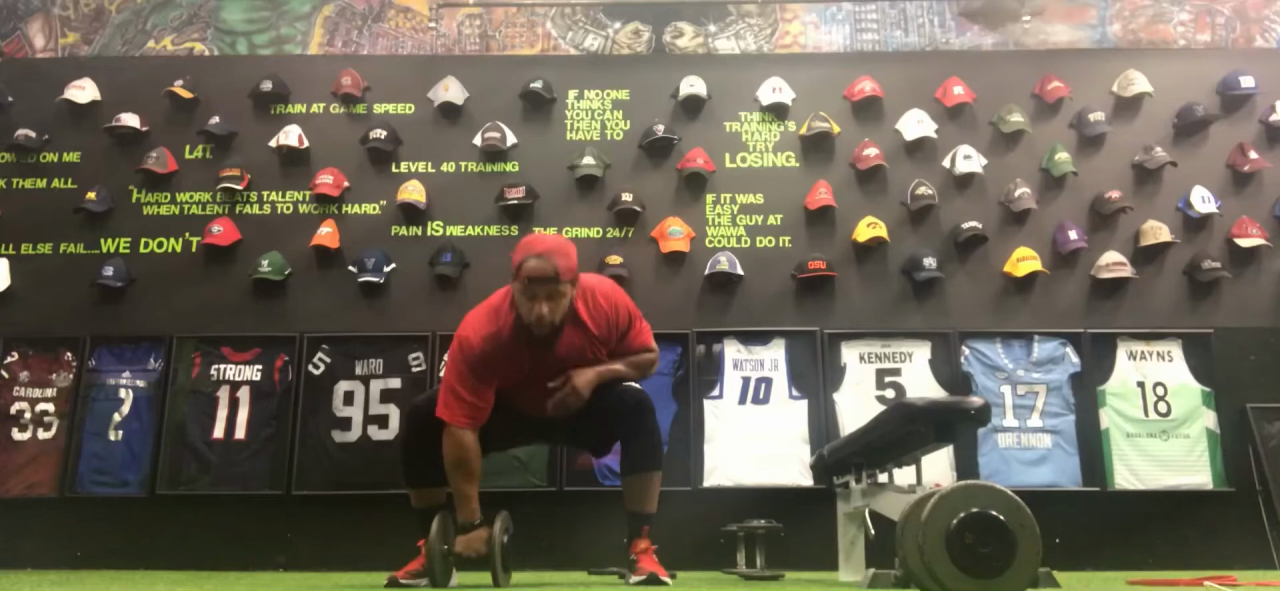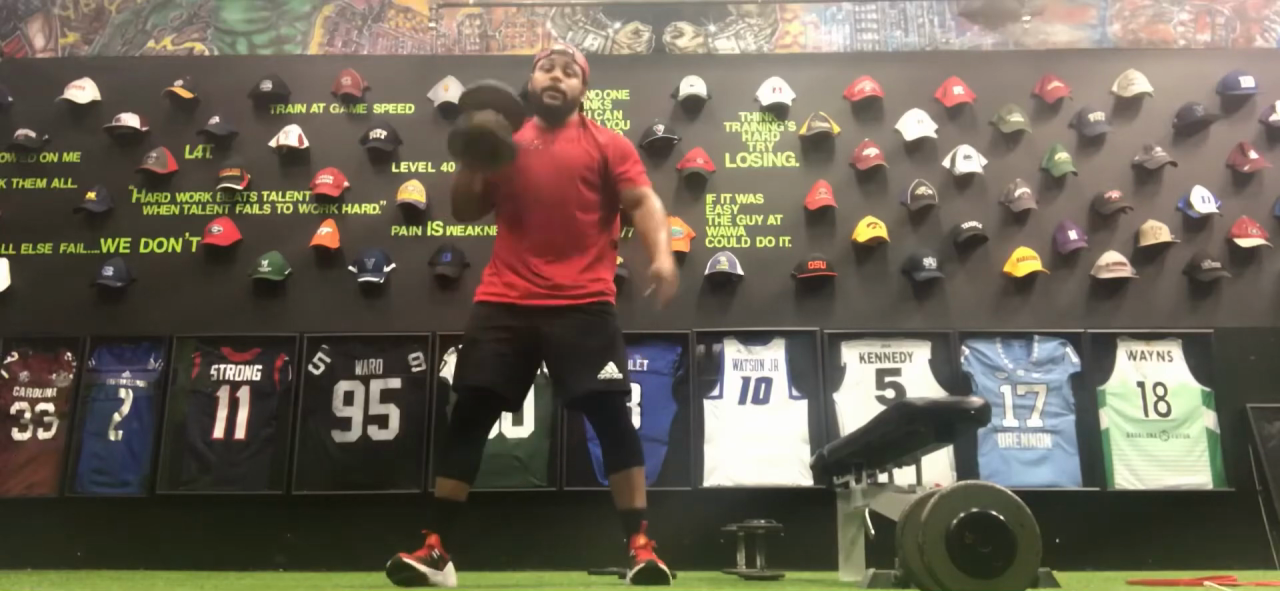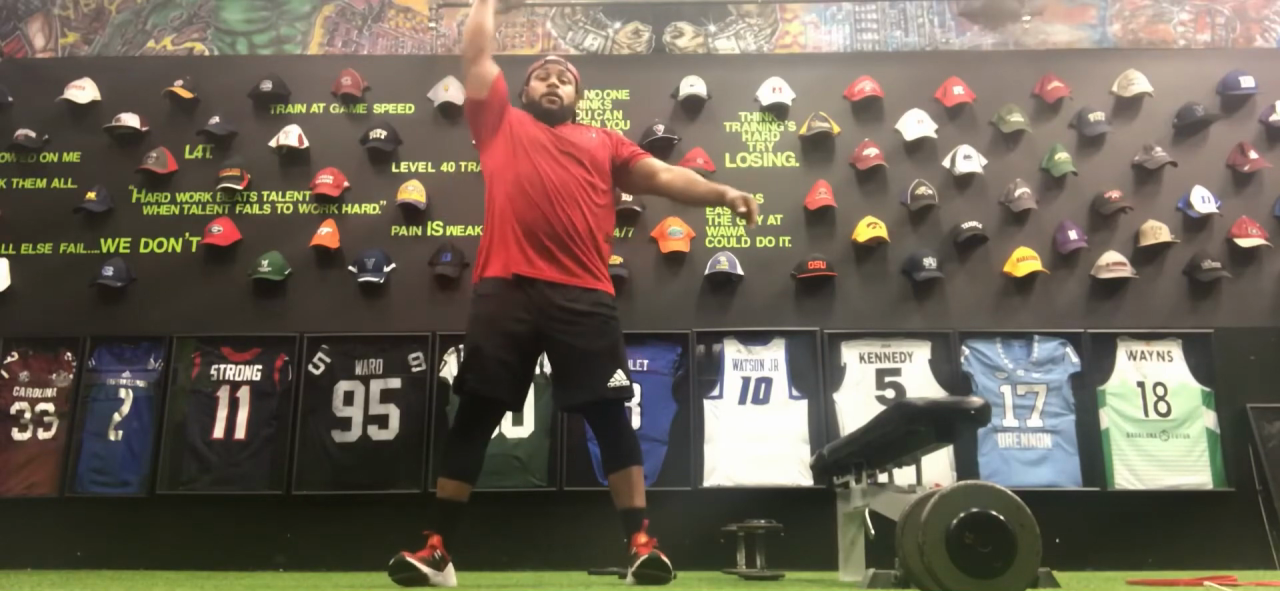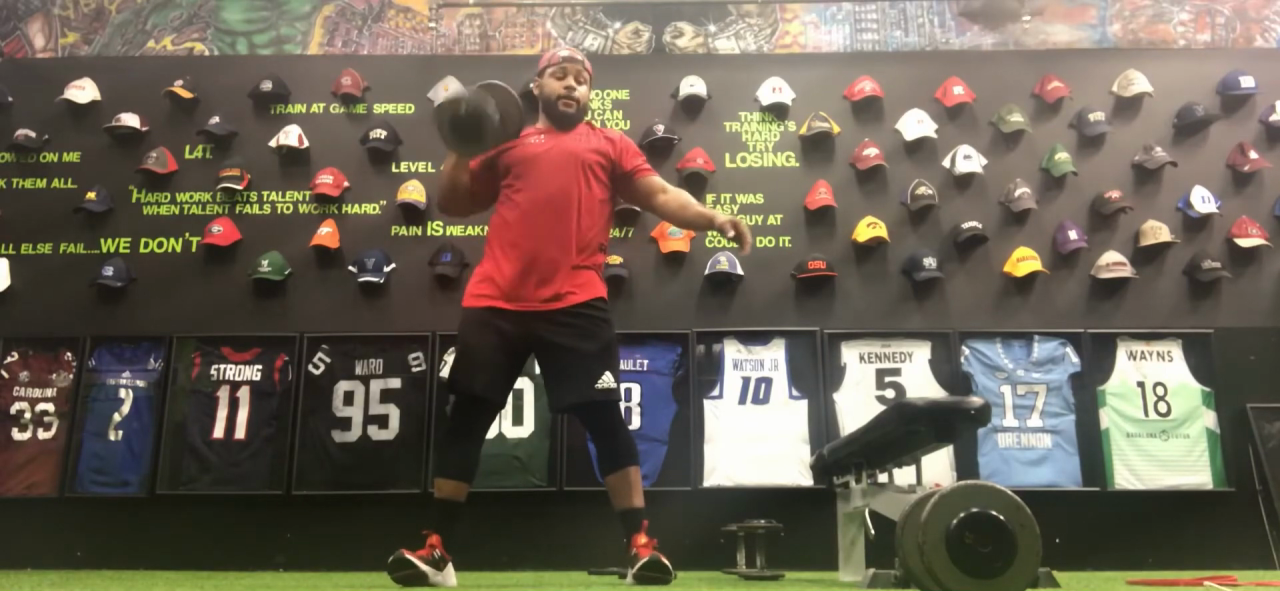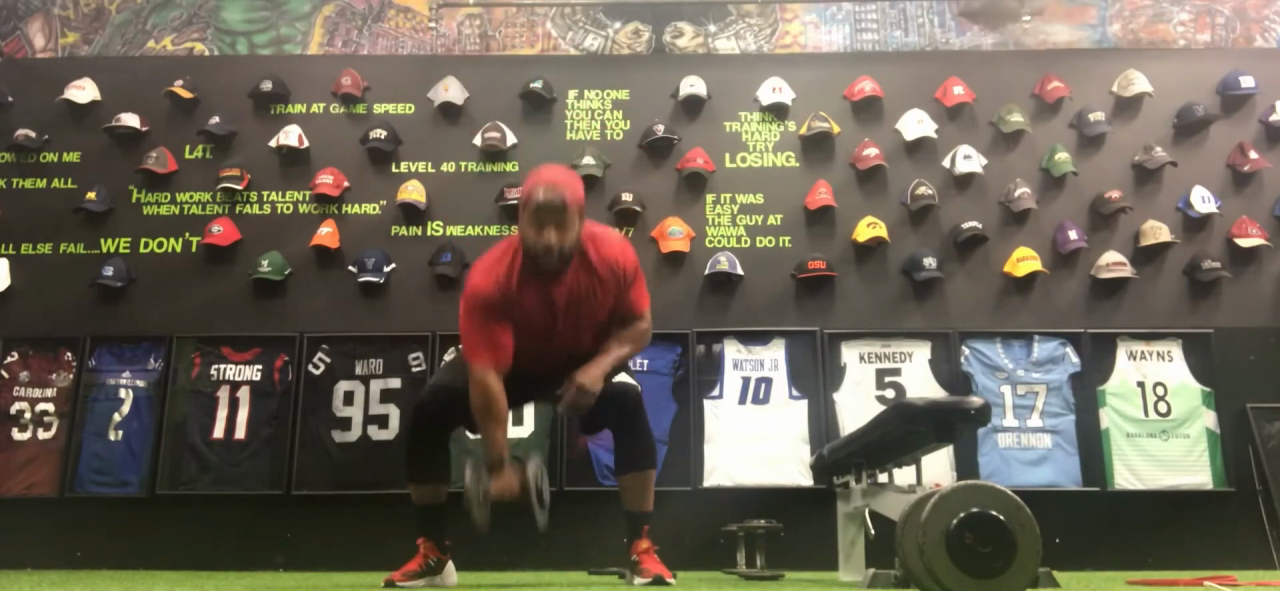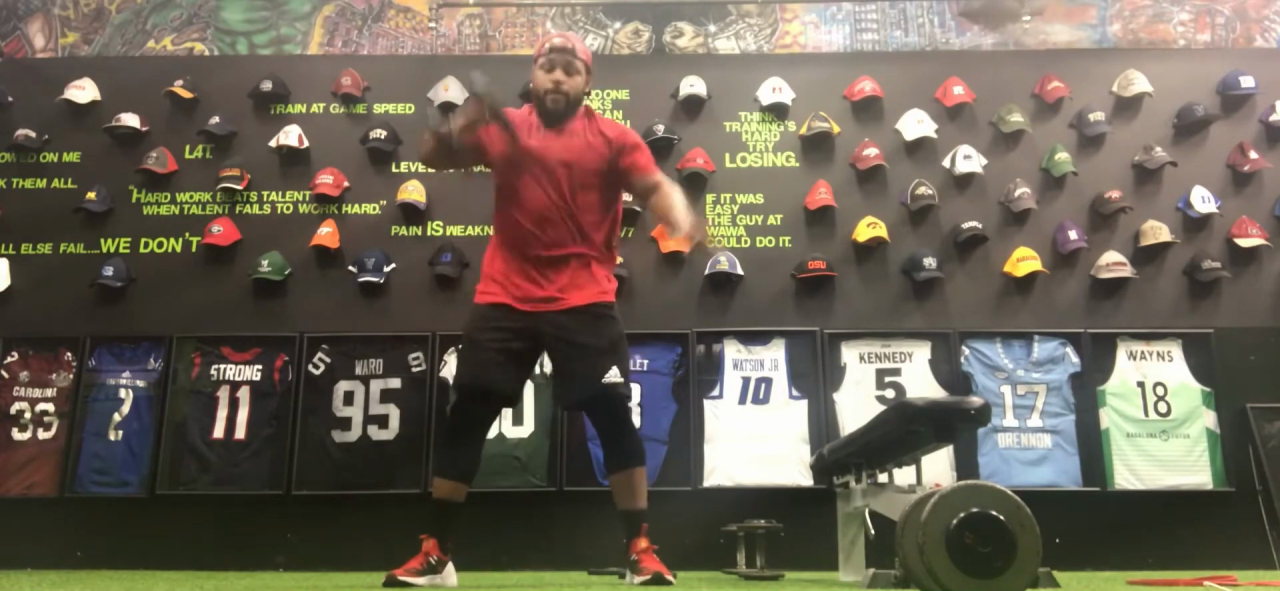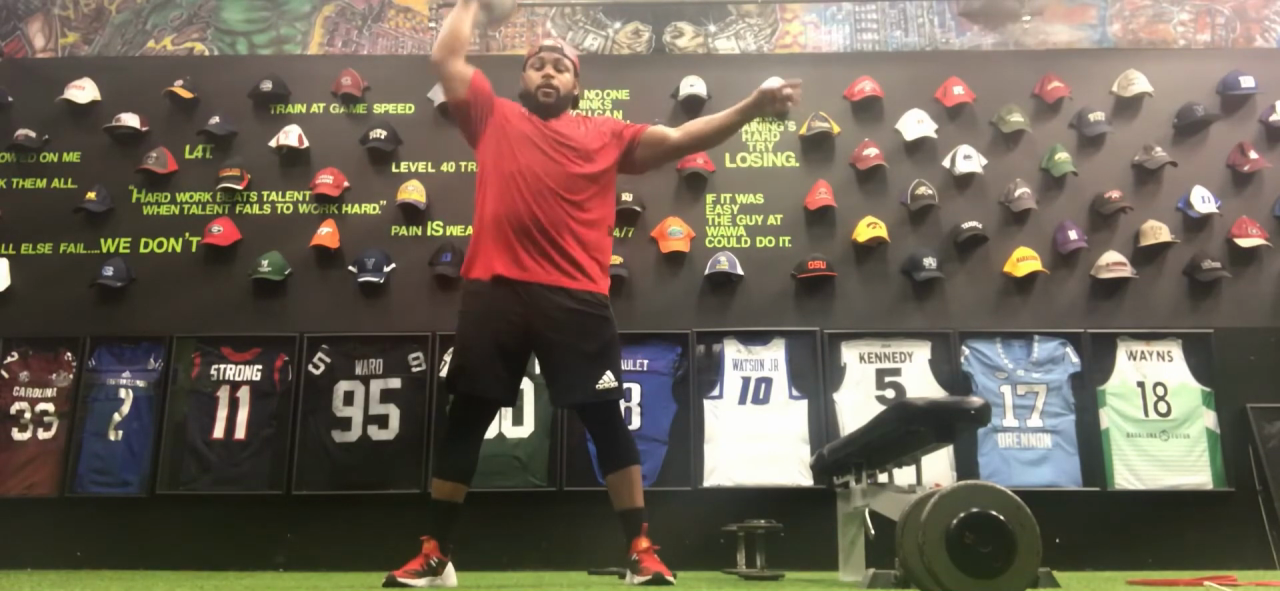
dt=0.7s
person 1, frame 1
left shoulder: (608, 302)
right shoulder: (479, 333)
left elbow: (648, 355)
right elbow: (460, 429)
left wrist: (595, 374)
right wrist: (469, 522)
left hip: (582, 402)
right hip: (505, 408)
left knee: (637, 409)
right knee: (421, 422)
left ankle: (642, 551)
person 1, frame 2
left shoulder: (607, 144)
right shoulder: (504, 142)
left elbow: (643, 203)
right elbow: (464, 210)
left wrist: (661, 253)
left hip: (583, 305)
right hip: (503, 303)
left knee: (612, 413)
right knee: (470, 416)
left ankle: (641, 547)
person 1, frame 3
left shoulder: (604, 143)
right shoulder: (501, 124)
left elbow: (663, 175)
right elbow: (474, 54)
left wrist: (724, 193)
left hip: (583, 297)
right hip: (506, 290)
left knee: (610, 416)
right knee: (474, 416)
left ankle: (642, 545)
right ankle: (435, 550)
person 1, frame 4
left shoulder: (609, 145)
right shoulder: (507, 143)
left elbow: (660, 194)
right elbow: (451, 203)
left wrist: (711, 219)
left hip: (576, 305)
right hip: (495, 302)
left knee: (604, 418)
right knee: (466, 417)
left ankle: (642, 548)
person 1, frame 5
left shoulder: (614, 255)
right shoulder: (489, 280)
left elbow: (638, 322)
right elbow: (486, 380)
left wrist: (600, 365)
right wrist: (499, 466)
left hip: (581, 361)
right hip: (509, 366)
left knee: (628, 405)
right knee: (428, 411)
left ankle: (641, 551)
right ankle: (433, 553)
person 1, frame 6
left shoulder: (613, 137)
right shoulder: (500, 125)
left elbow: (656, 185)
right elbow: (435, 156)
left wrist: (680, 217)
right wrist: (454, 126)
left hip: (585, 303)
right hip: (505, 301)
left knee: (613, 417)
right knee: (468, 417)
person 1, frame 7
left shoulder: (607, 136)
right shoulder: (492, 116)
left elbow: (679, 138)
right elbow: (444, 58)
left wrist: (751, 106)
left hip: (575, 296)
right hip: (494, 289)
left knee: (606, 418)
right knee: (465, 417)
